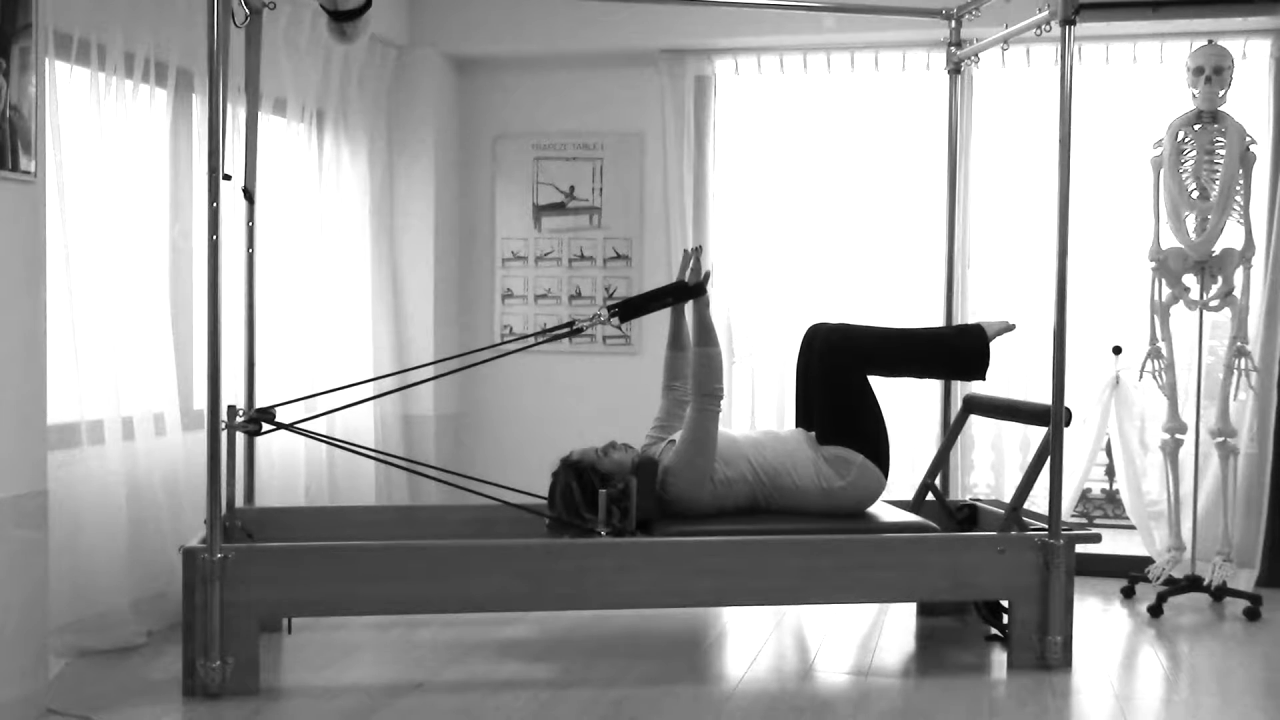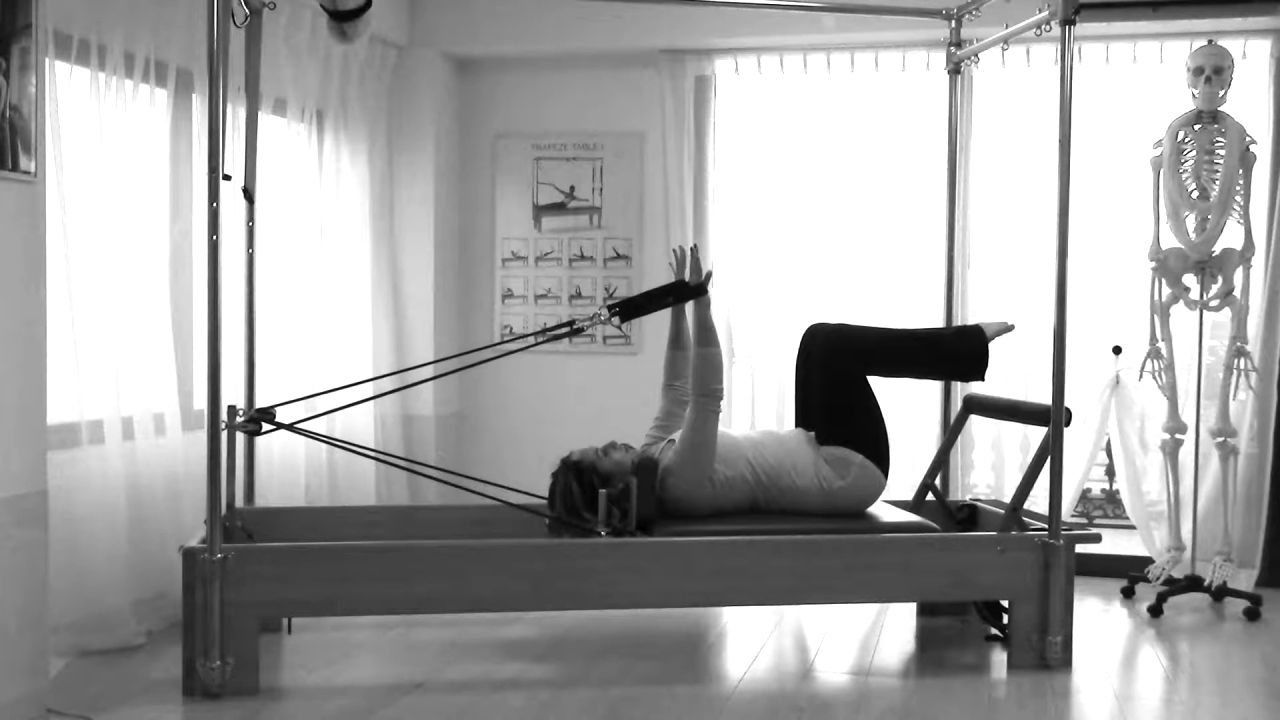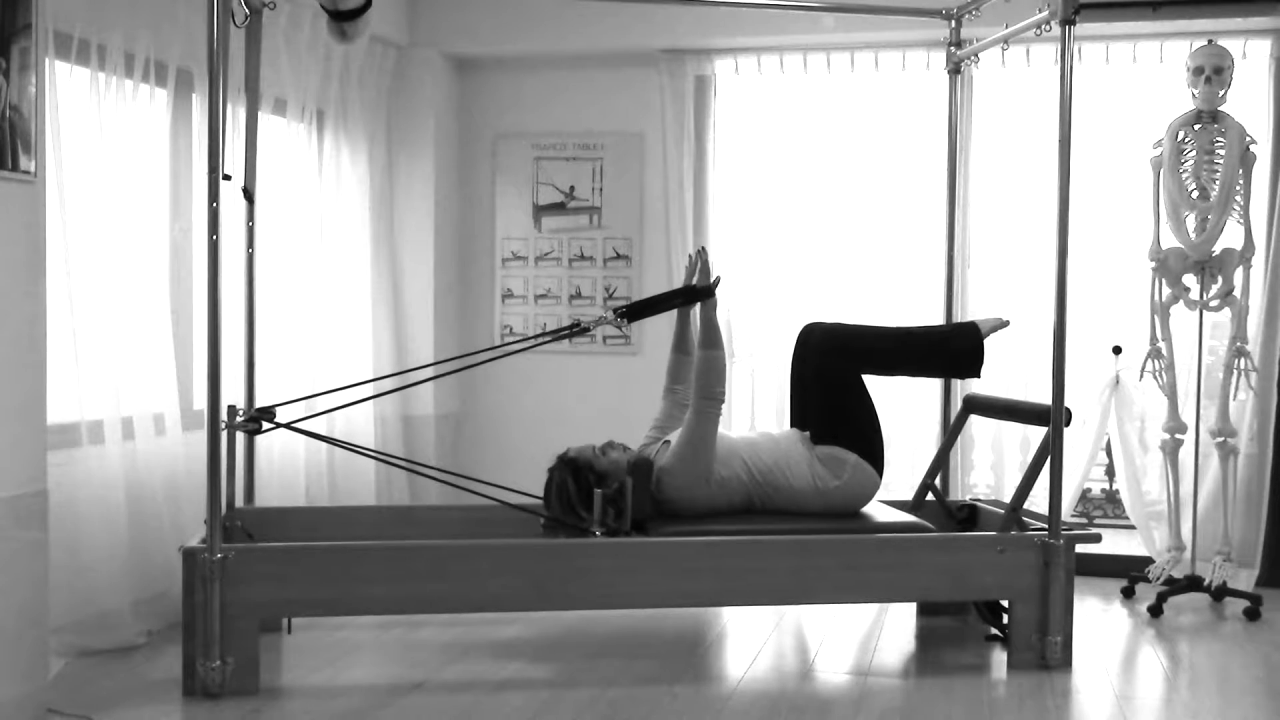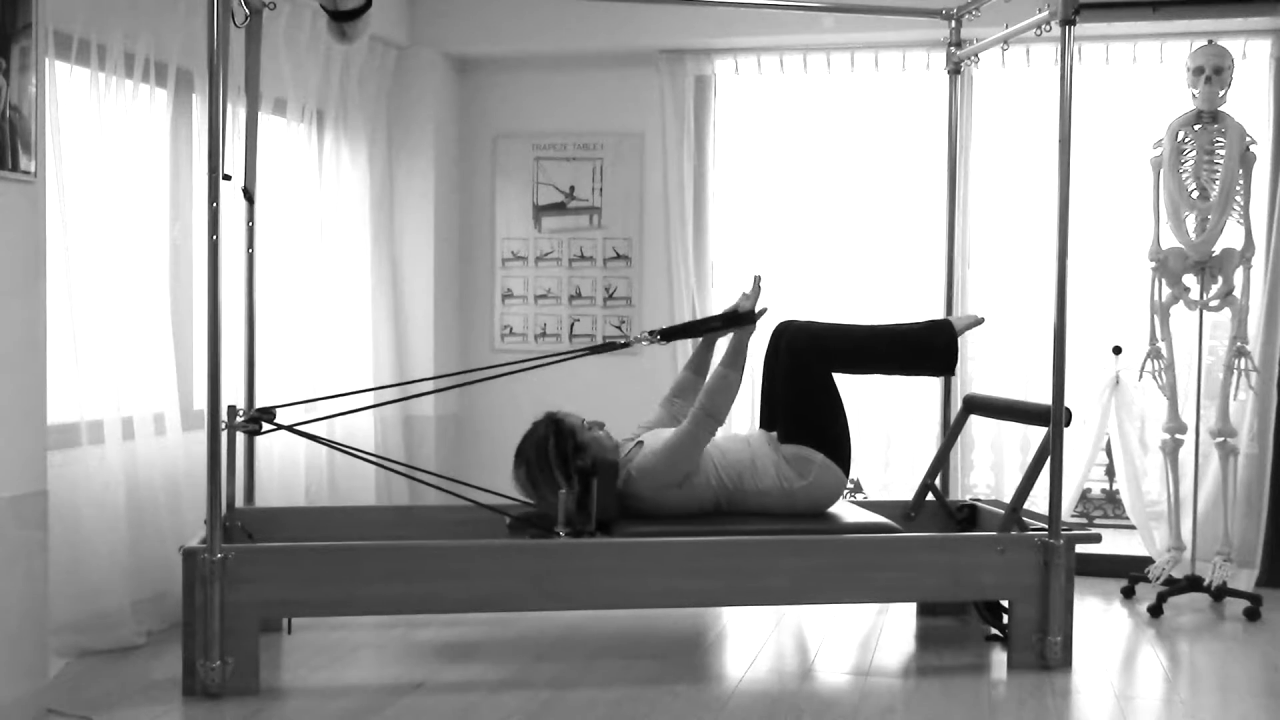
dt=0.5s
person 1, frame 1
left shoulder: (654, 456)
right shoulder: (679, 481)
left elbow: (676, 390)
right elbow: (705, 397)
left wrist: (677, 307)
right wrist: (699, 306)
left hip: (814, 459)
right hip: (848, 473)
left knee: (822, 341)
right knee: (833, 344)
left ankle: (964, 346)
right ankle: (971, 345)
person 1, frame 2
left shoulder: (655, 455)
right shoulder: (678, 481)
left elbow: (676, 391)
right elbow: (705, 399)
left wrist: (678, 306)
right wrist: (700, 306)
left hip: (812, 460)
right hip: (847, 473)
left knee: (821, 339)
right knee: (833, 345)
left ankle: (965, 347)
right ankle: (970, 346)
person 1, frame 3
left shoulder: (652, 456)
right shoulder: (675, 479)
left elbow: (677, 393)
right elbow: (707, 400)
left wrist: (684, 310)
right wrist: (707, 309)
left hip: (807, 459)
right hip: (841, 474)
left knee: (816, 339)
right knee: (829, 345)
left ankle: (961, 343)
right ankle: (966, 342)
person 1, frame 4
left shoulder: (626, 456)
right shoulder: (645, 476)
left elbow: (676, 406)
right elbow: (708, 415)
left wrist: (711, 336)
right wrist: (741, 335)
left hip: (776, 459)
right hip: (809, 472)
left knee: (790, 338)
right knee: (800, 343)
left ankle: (937, 340)
right ankle: (941, 339)
